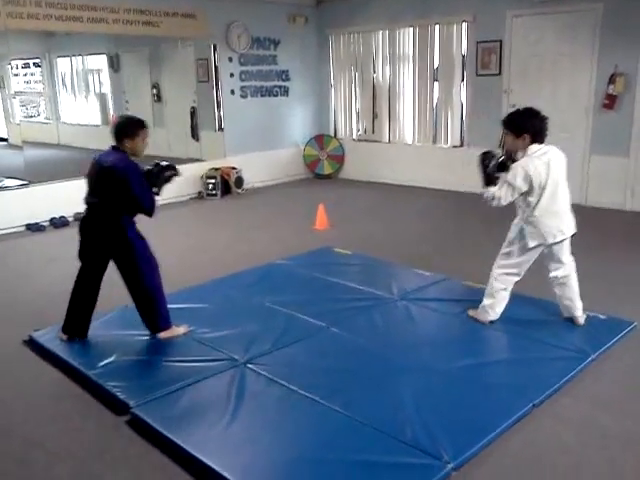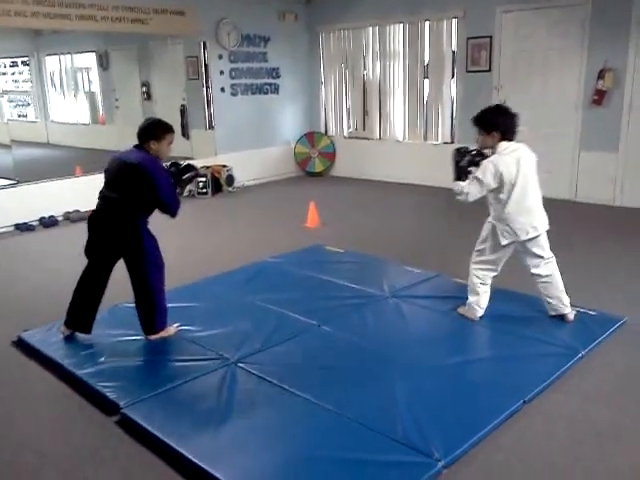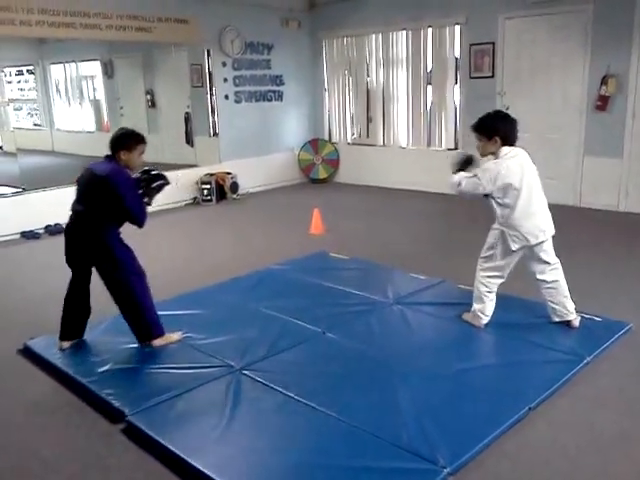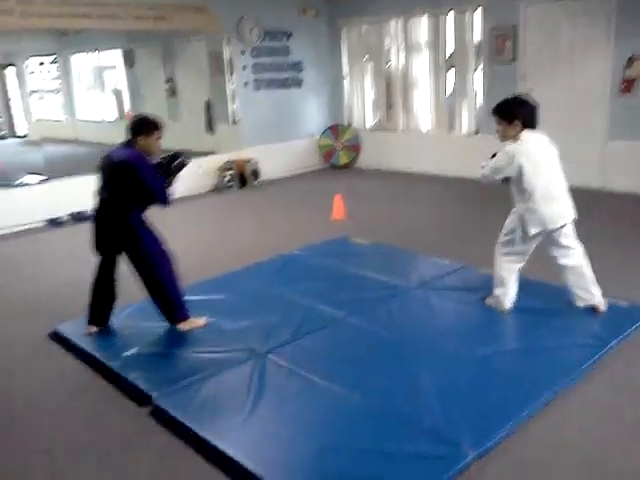
dt=0.5s
person 1, frame 1
left shoulder: (101, 160)
right shoulder: (127, 166)
right elbow: (146, 205)
left wrist: (144, 181)
right wrist: (153, 185)
left hip: (92, 225)
right hip: (116, 228)
left knee: (88, 277)
right knee: (145, 273)
left ankle: (71, 329)
right ankle: (161, 326)
person 1, frame 2
left shoulder: (120, 159)
right shoulder: (152, 166)
right elbow: (171, 208)
left wrist: (166, 180)
right wrist: (175, 185)
left hip: (101, 221)
right hip: (129, 226)
left knee: (95, 272)
right knee: (150, 272)
left ankle: (72, 323)
right ankle: (155, 327)
person 1, frame 3
left shoulder: (94, 169)
right shoulder: (120, 177)
right elbow: (137, 218)
left wrist: (134, 188)
right wrist: (144, 196)
left hip: (76, 233)
right hip: (101, 238)
left knee: (79, 282)
right knee: (131, 282)
left ankle: (68, 336)
right ankle: (154, 334)
person 1, frame 4
left shoulder: (113, 156)
right shoulder: (139, 161)
right elbow: (161, 197)
left wrist: (156, 172)
right wrist: (164, 177)
left hip: (105, 219)
right hip: (127, 222)
left knee: (107, 266)
right knee: (158, 265)
left ankle: (95, 321)
right ankle: (180, 318)
person 2, frame 1
left shoulder: (523, 167)
right shoulder: (557, 155)
left elbow: (498, 198)
left hip: (532, 230)
right hip: (560, 225)
left knee: (505, 269)
right knee: (563, 269)
left ankle: (487, 312)
right ankle: (575, 313)
person 2, frame 2
left shoulder: (492, 165)
right shoulder: (525, 152)
left elbow: (466, 193)
left hip: (505, 226)
right hip: (533, 222)
left knee: (482, 264)
right knee: (544, 265)
left ankle: (474, 308)
right ankle: (563, 309)
person 2, frame 3
left shoulder: (494, 169)
right shoulder: (522, 156)
left elbow: (463, 187)
left wrist: (460, 173)
right wrist: (480, 172)
left hip: (512, 231)
right hip: (539, 226)
left knee: (488, 271)
right knee: (549, 271)
left ankle: (479, 315)
right ankle: (568, 315)
person 2, frame 4
left shoulder: (513, 151)
right shoulder: (545, 141)
left elbow: (487, 174)
left wrist: (494, 161)
left hip: (532, 215)
right hip: (559, 210)
left knee: (507, 253)
right knee: (571, 255)
left ankle: (501, 300)
right ankle: (593, 299)
